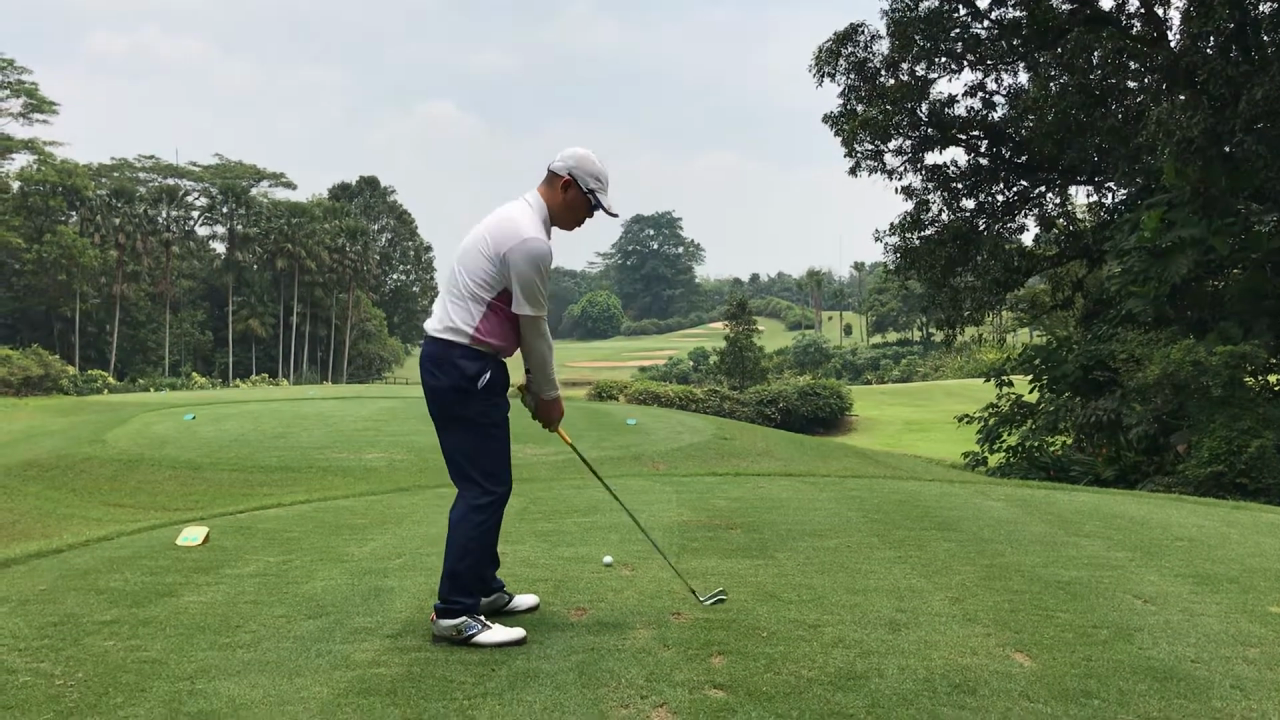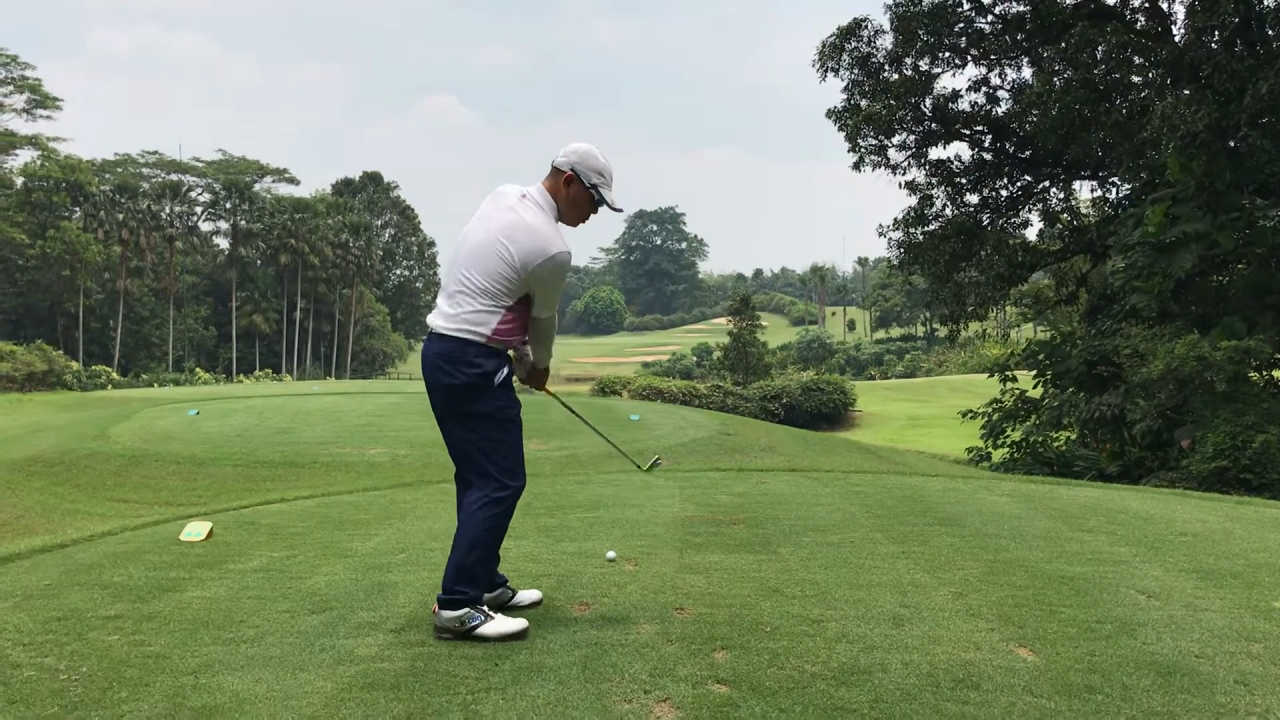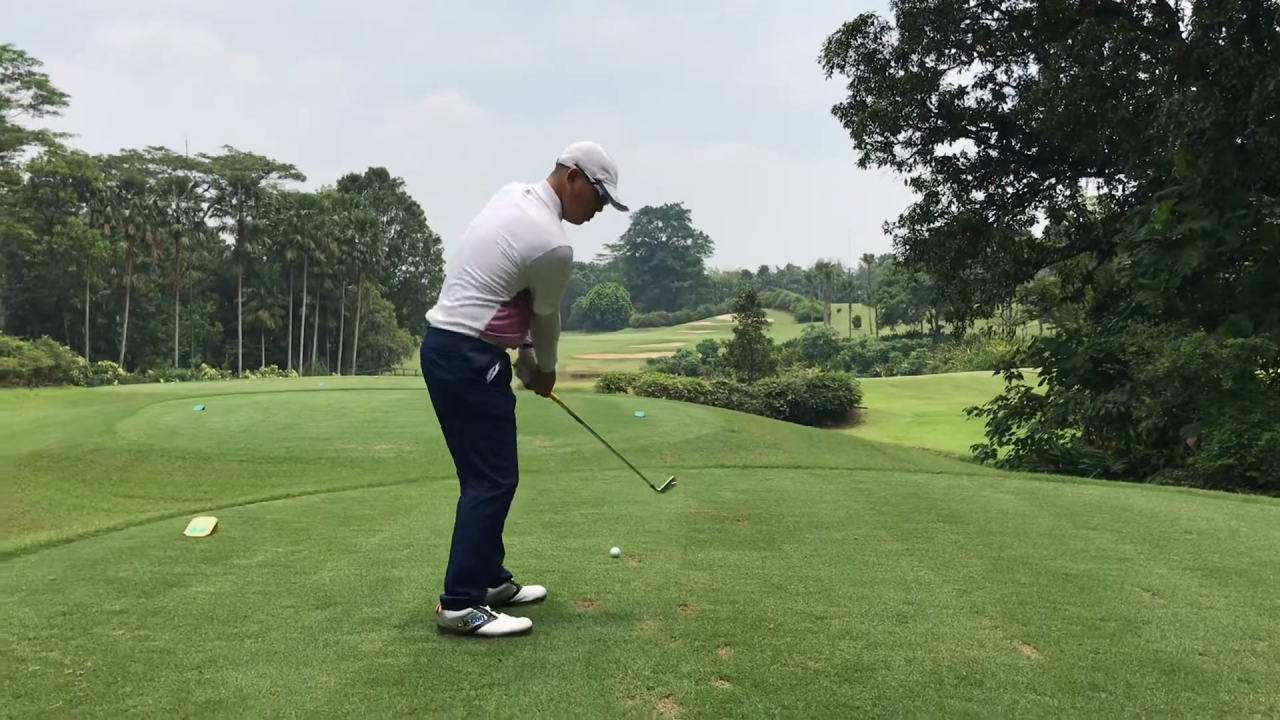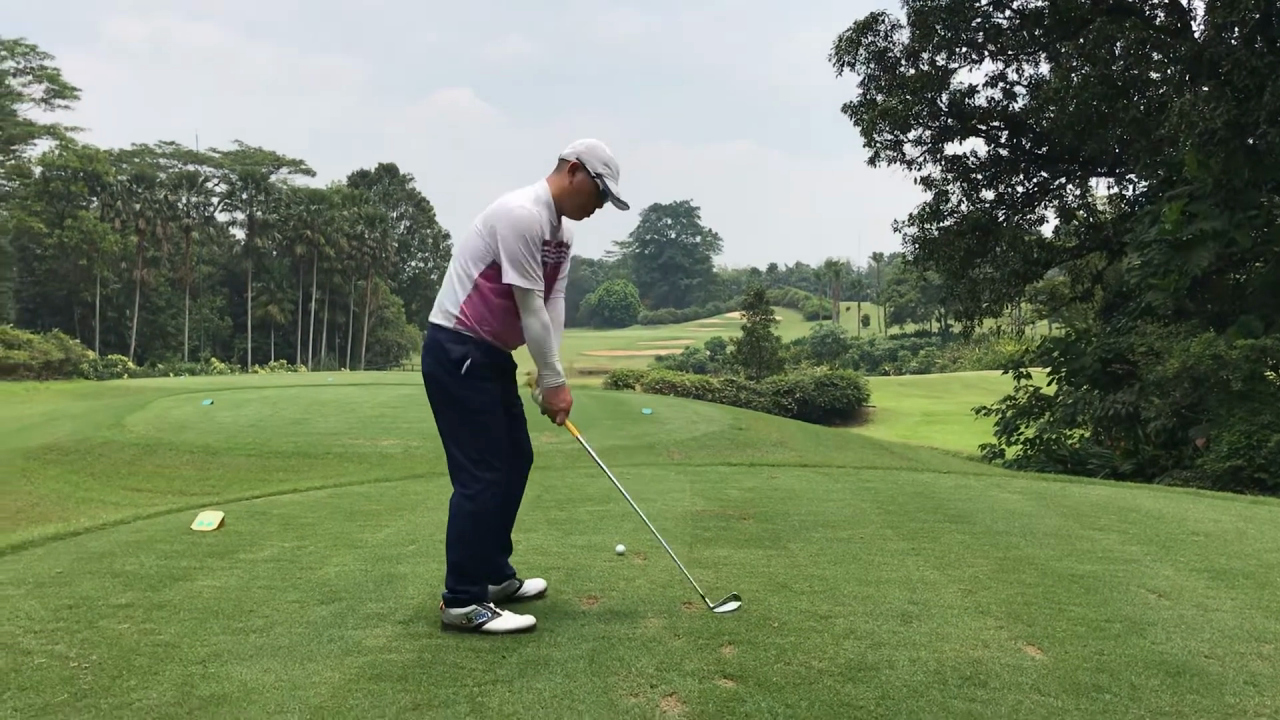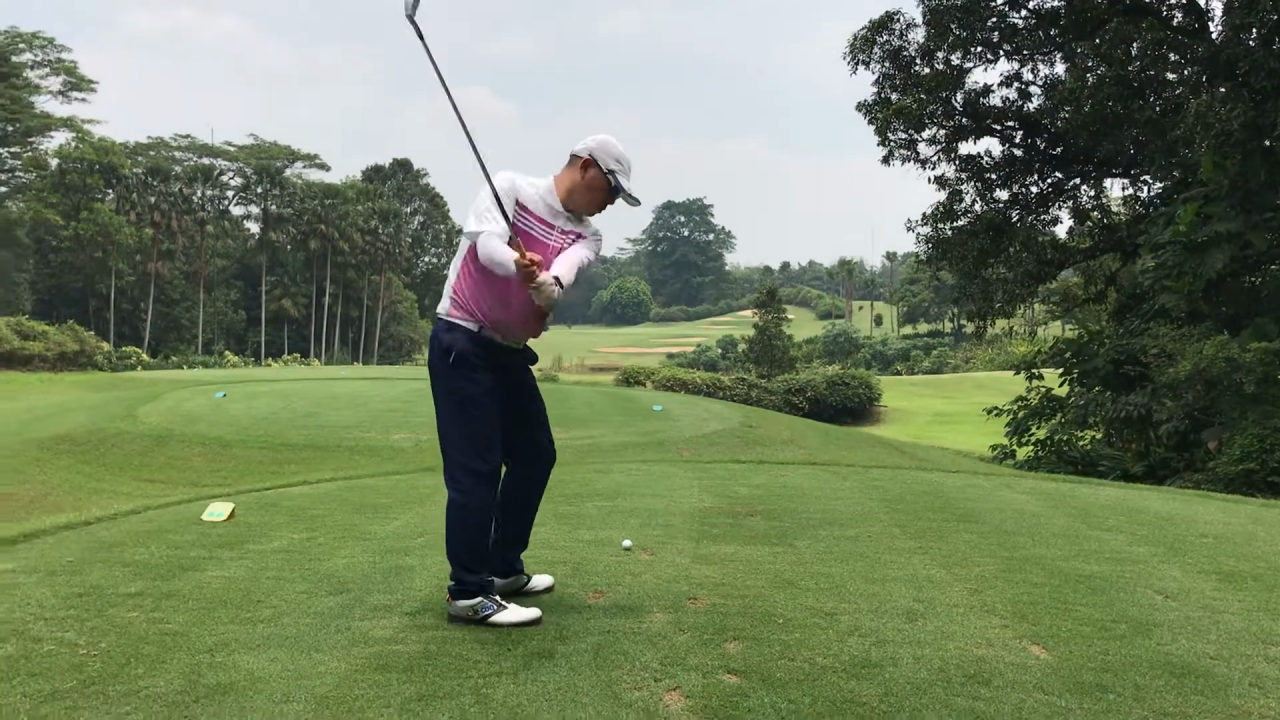
dt=0.2s
person 1, frame 1
left shoulder: (521, 219)
right shoulder: (529, 240)
left elbow: (530, 322)
right elbow: (534, 327)
left wrist: (535, 383)
right wrist: (548, 393)
left hip: (463, 361)
right hip: (462, 365)
left knee: (490, 480)
right knee: (484, 486)
left ankle: (481, 587)
right ankle: (454, 612)
person 1, frame 2
left shoulder: (505, 197)
right shoulder: (551, 250)
right elbow: (542, 321)
left wrist: (522, 353)
right wrist: (538, 364)
left hip: (444, 350)
right hip: (473, 363)
left knee: (480, 475)
right knee: (500, 481)
left ankle: (483, 582)
right ankle: (457, 602)
person 1, frame 3
left shoulder: (512, 195)
right shoulder: (552, 246)
right elbow: (545, 318)
left wrist: (525, 351)
right wrist: (544, 368)
left hip: (444, 345)
right hip: (469, 358)
left knee: (484, 471)
right knee: (493, 479)
left ankle: (488, 578)
right ankle: (459, 604)
person 1, frame 4
left shoulder: (560, 236)
right shoulder: (523, 213)
left elbow: (552, 307)
right elbow: (529, 308)
left wrist: (548, 376)
right wrist: (554, 380)
left hip: (482, 353)
right hip: (458, 352)
left knee: (513, 461)
right knee: (481, 474)
left ankle: (493, 575)
right ankle: (462, 600)
person 1, frame 5
left shoulder: (586, 236)
right shoulder: (511, 187)
left elbow: (567, 273)
right elbow: (485, 244)
left wrist: (547, 279)
right wrist: (516, 266)
left hip: (510, 353)
right hip: (462, 344)
left knee: (534, 457)
right knee: (475, 468)
left ankle: (502, 570)
right ankle: (468, 593)
